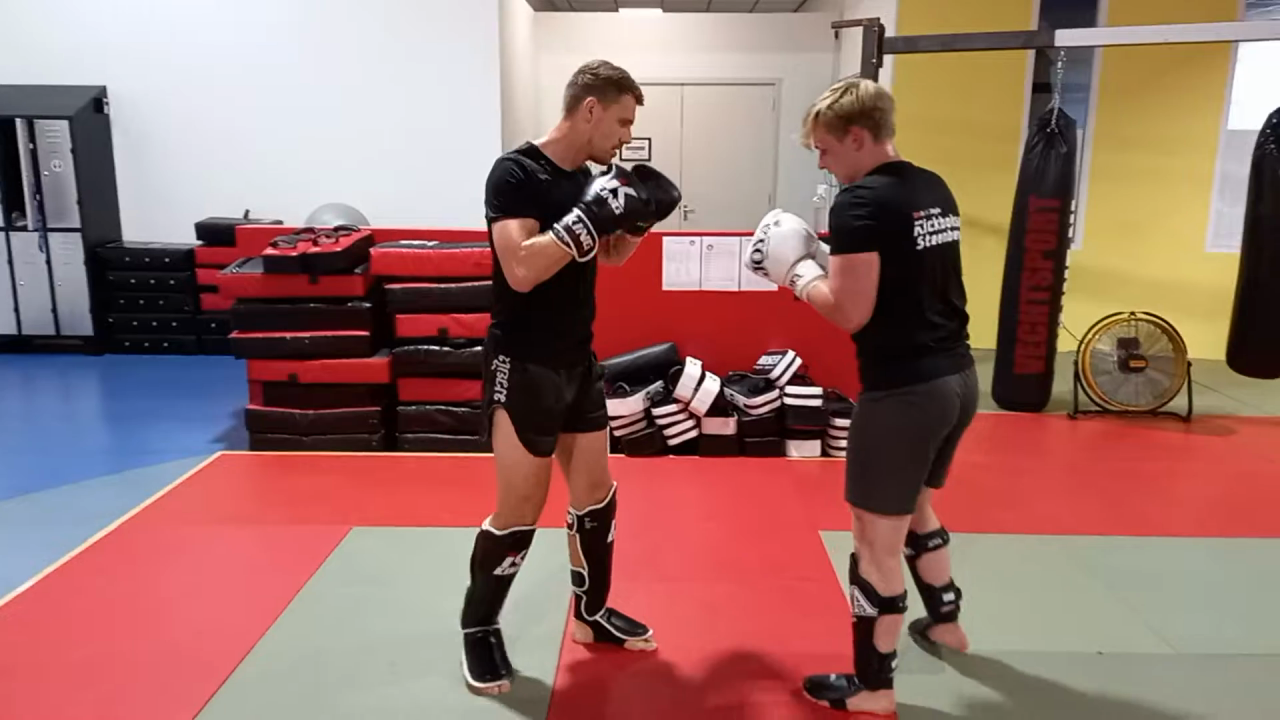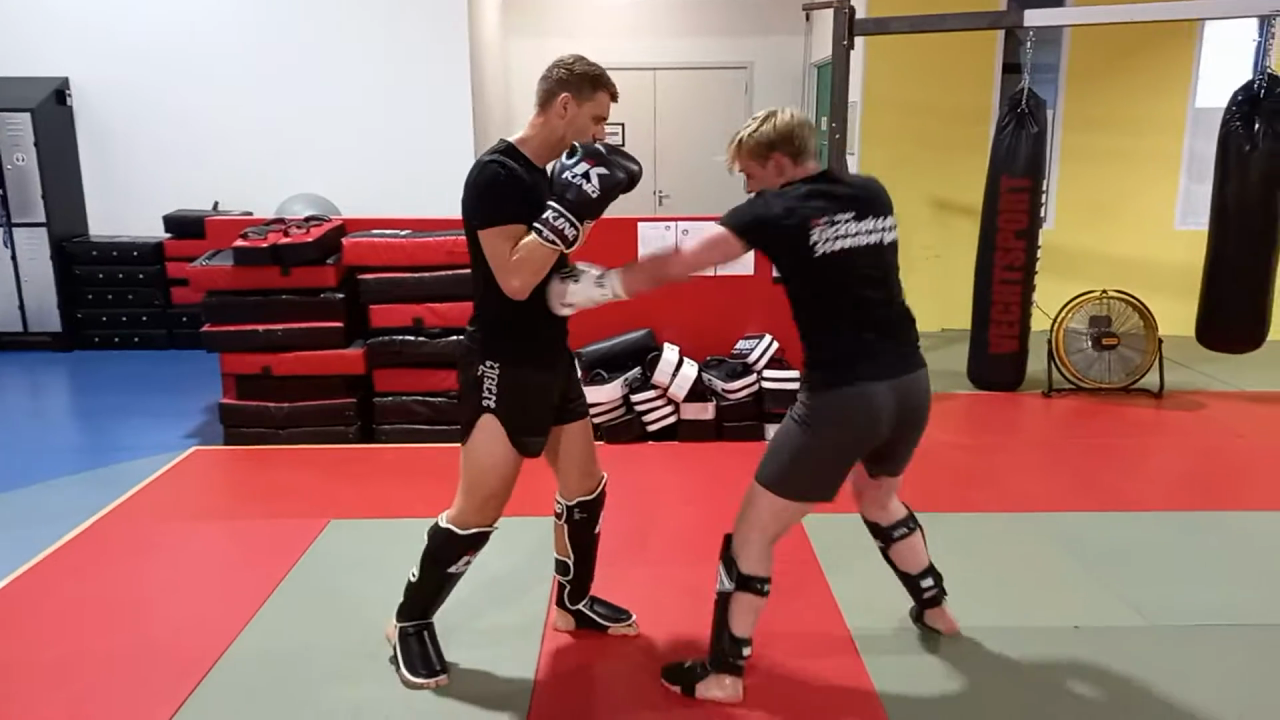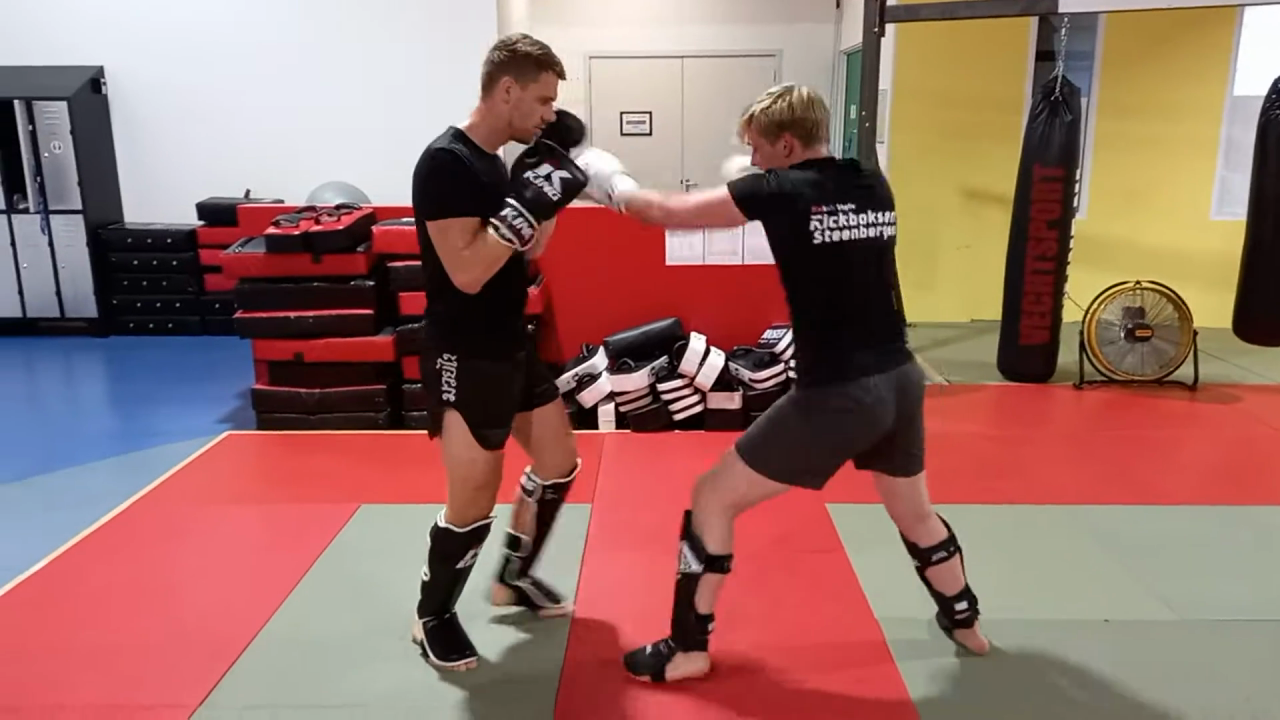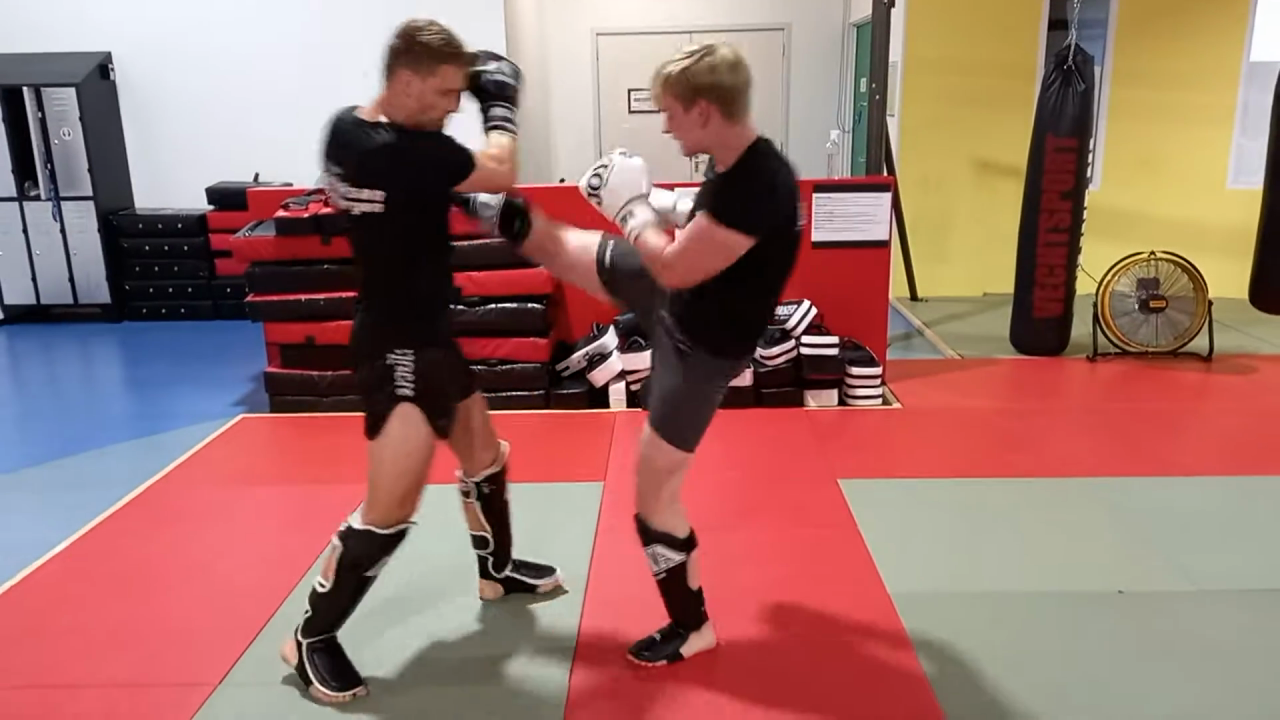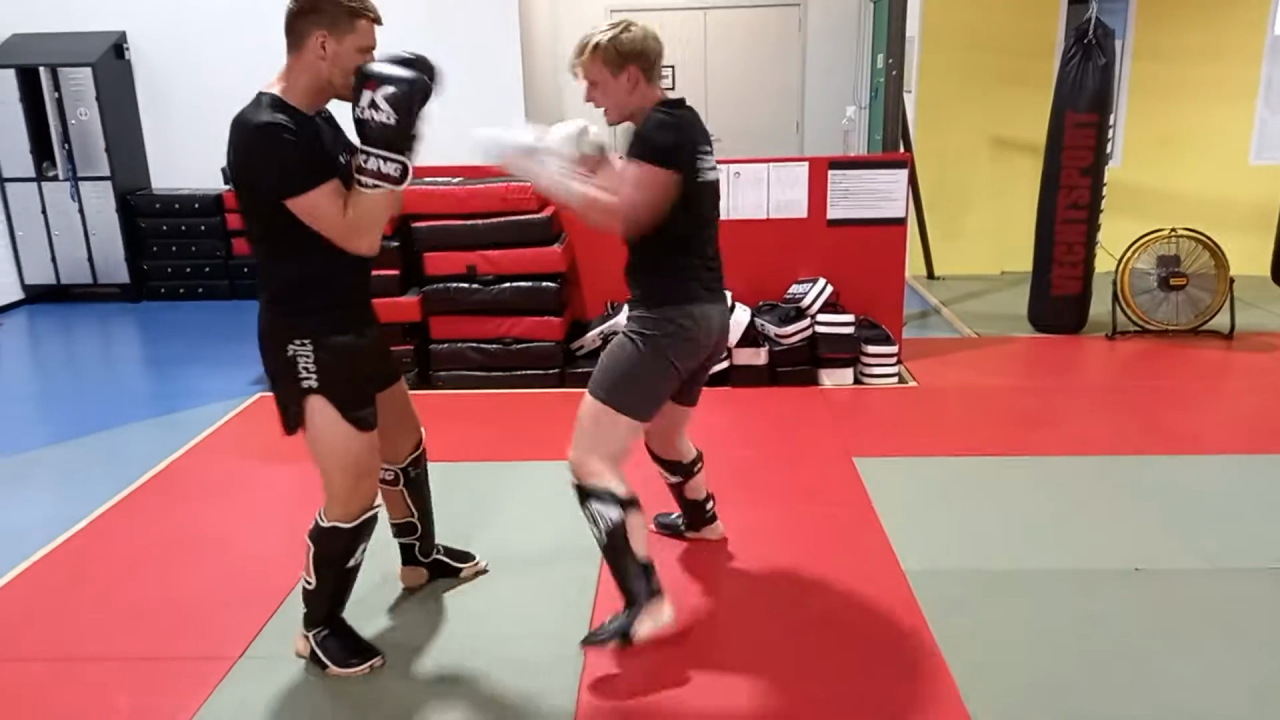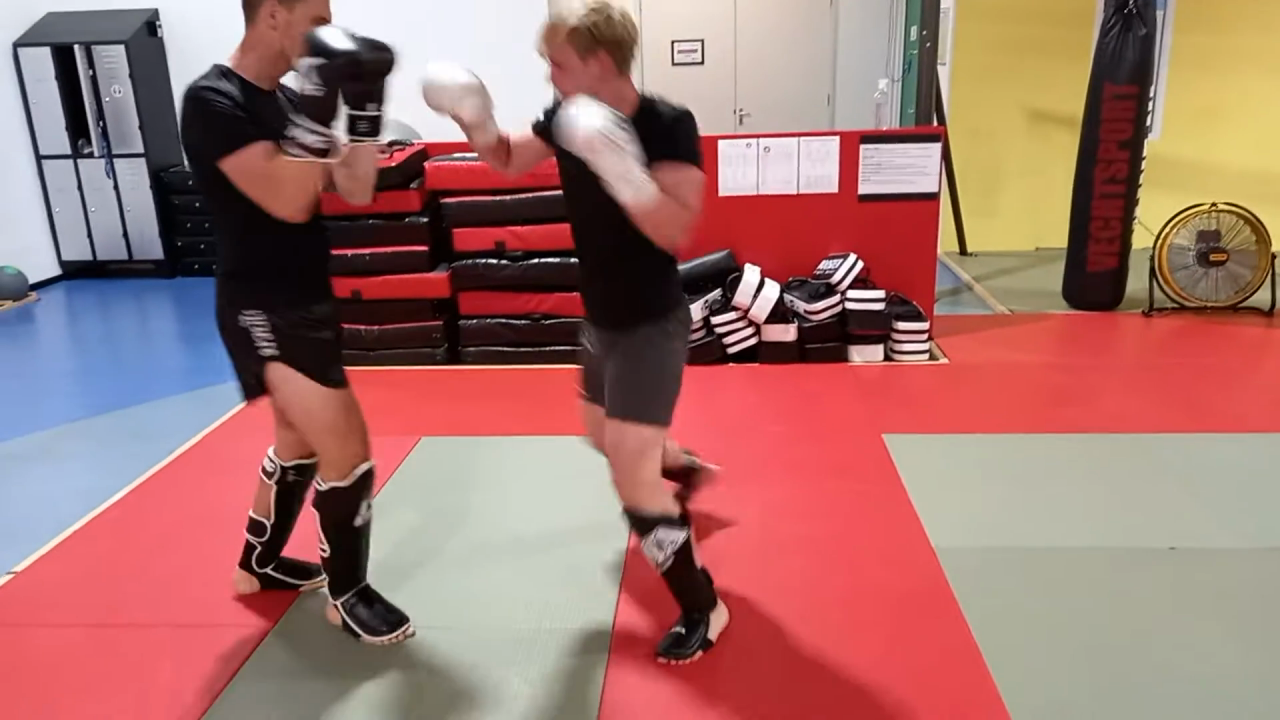
dt=0.5s
person 1, frame 1
left shoulder: (584, 176)
right shoulder: (515, 173)
left elbow: (608, 256)
right elbow: (520, 269)
left wrist: (634, 218)
right wrist: (591, 215)
left hip: (577, 359)
right hip: (523, 365)
left knee: (595, 494)
right knee: (518, 512)
left ankle: (591, 614)
right ankle: (478, 629)
person 1, frame 2
left shoulder: (545, 170)
right shoulder: (495, 174)
right elbow: (515, 279)
left wrist: (593, 199)
right wrist: (569, 202)
left hip: (551, 357)
right hip: (501, 367)
left knee: (585, 483)
right knee: (477, 511)
left ankle: (574, 601)
right ankle: (410, 622)
person 1, frame 3
left shoulder: (500, 161)
right shoulder: (445, 163)
left elbow: (529, 249)
right elbow: (466, 274)
left wrist: (547, 176)
right wrist: (524, 203)
left hip: (511, 345)
right hip: (463, 357)
left knee: (558, 461)
right knee: (471, 506)
left ankle: (515, 575)
right ankle: (433, 616)
person 1, frame 4
left shoulder: (348, 129)
right shoulder: (412, 155)
right elbow: (498, 172)
left wrist: (438, 117)
right wrist: (500, 104)
left hip: (418, 335)
right hip: (401, 347)
left knee: (486, 454)
right knee: (390, 510)
left ankle: (497, 568)
right ankle: (310, 639)
person 1, frame 5
left shoulder: (310, 119)
right shoulder: (268, 132)
left elbow: (356, 199)
right elbow: (360, 236)
left wrist: (391, 117)
right wrist: (388, 137)
left hip: (348, 322)
right hip: (310, 338)
left knee: (403, 444)
right knee: (352, 498)
left ankle: (421, 555)
right ankle: (319, 625)
person 1, frame 6
left shoulder: (290, 95)
right shoulder: (213, 102)
left elbow: (355, 187)
right elbow: (288, 203)
left wrist: (366, 107)
right wrist: (315, 103)
left hip: (308, 295)
right hip: (263, 309)
left knee: (299, 443)
right knee: (346, 454)
left ankle: (258, 561)
right ankle: (348, 592)
person 2, frame 1
left shoulder: (860, 202)
right shoulder: (934, 189)
left elbow: (850, 313)
left wrist: (796, 269)
right wrist: (822, 258)
left hip: (903, 393)
right hip: (957, 380)
left knee: (877, 543)
right knee: (913, 505)
right ankle: (944, 619)
person 2, frame 2
left shoulder: (771, 211)
right shoulder: (874, 194)
left elbow: (681, 265)
left wrist: (595, 282)
left hip: (841, 396)
right hip: (909, 383)
left knee: (754, 532)
right knee: (879, 498)
left ankle: (722, 672)
right ankle: (932, 607)
person 2, frame 3
left shoulder: (777, 189)
right shoulder: (872, 183)
left elbow: (671, 213)
left wrist: (610, 183)
left hip: (836, 393)
right hip: (900, 379)
left knee: (712, 501)
right knee: (913, 508)
left ankle: (688, 647)
right ankle: (965, 621)
person 2, frame 4
left shoulder: (759, 186)
right shoulder: (732, 162)
left elbow: (677, 270)
left wrist: (630, 203)
right wrist: (673, 208)
left hip: (706, 349)
right hip: (671, 300)
left knee: (653, 493)
right knee: (546, 237)
left ankle: (693, 628)
right ankle: (500, 212)
person 2, frame 5
left shoulder: (662, 131)
right shoulder: (670, 125)
left elbow: (612, 214)
right elbow: (605, 192)
left wrist: (537, 168)
right wrist: (574, 165)
left hip: (670, 319)
right hip: (702, 315)
left knee: (592, 458)
right knee: (664, 432)
left ankle: (644, 601)
right ankle: (701, 516)
person 2, frame 6
left shoulder: (671, 128)
right shoulder: (569, 113)
left elbow: (674, 234)
right elbow: (507, 158)
left wrist: (621, 163)
right wrist: (476, 116)
left hip: (651, 327)
right hip: (603, 320)
left knee: (637, 487)
right knee: (607, 433)
left ankle: (703, 606)
right ankle: (689, 471)
